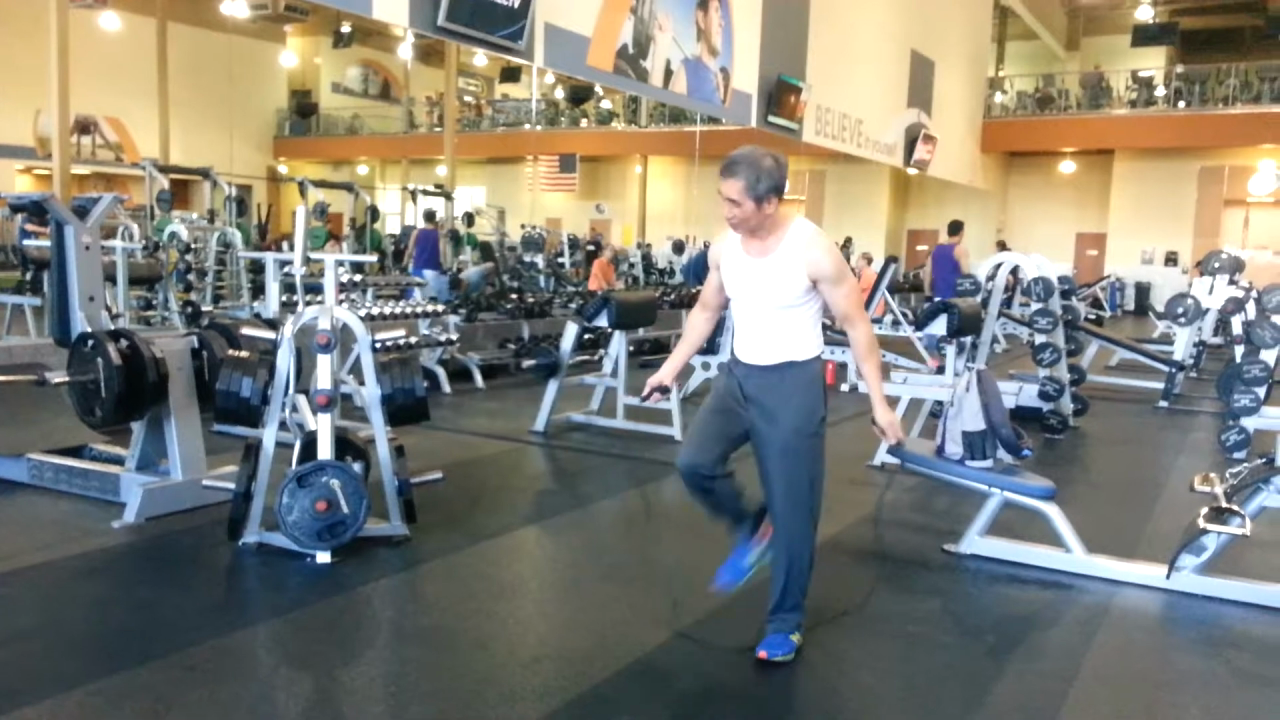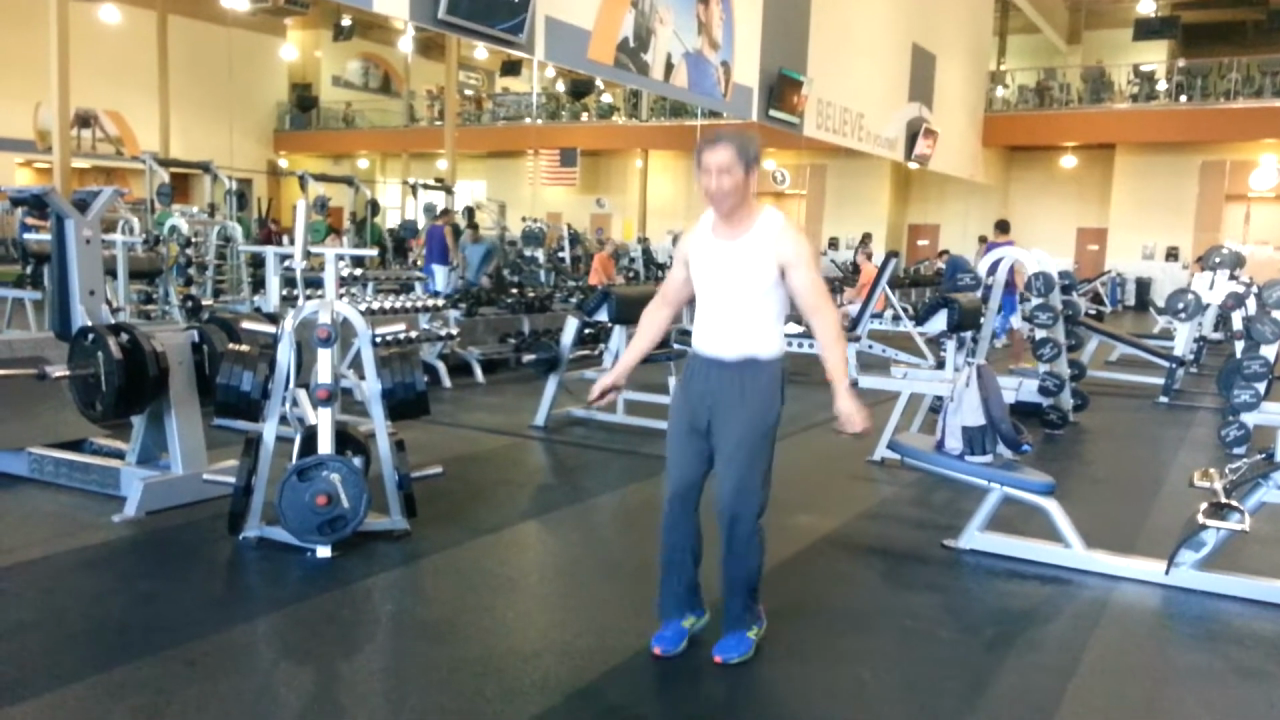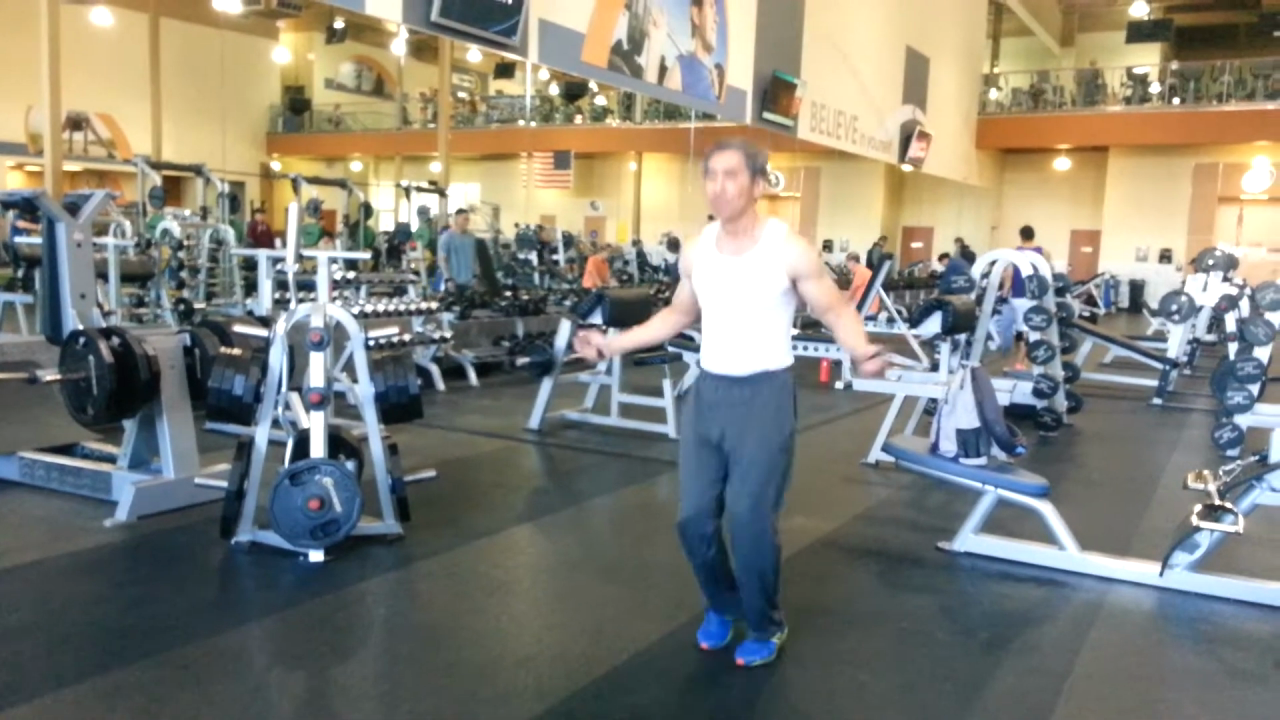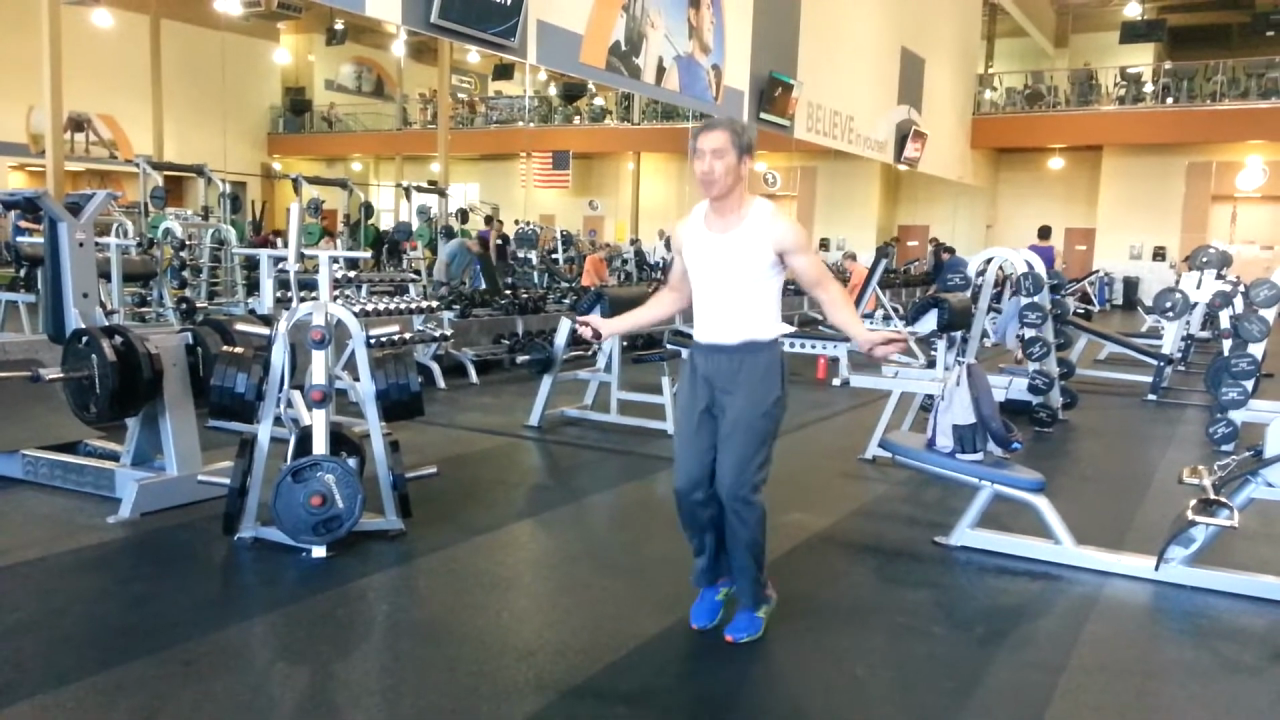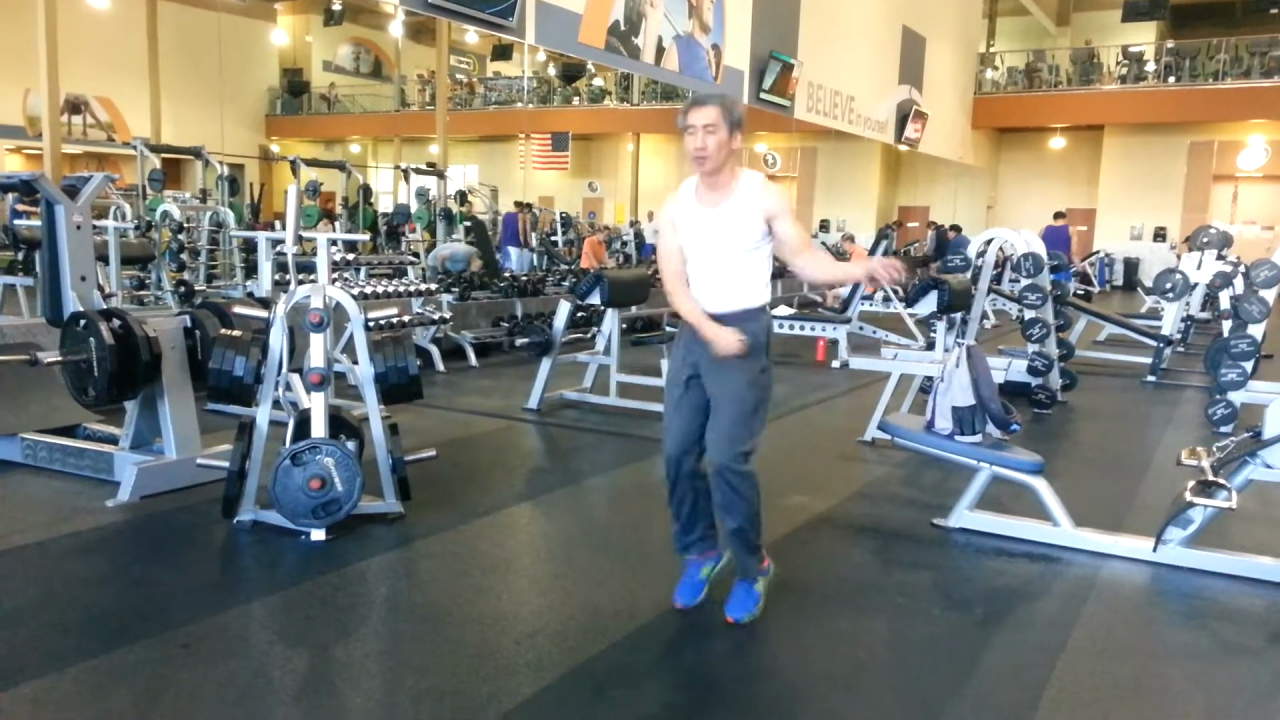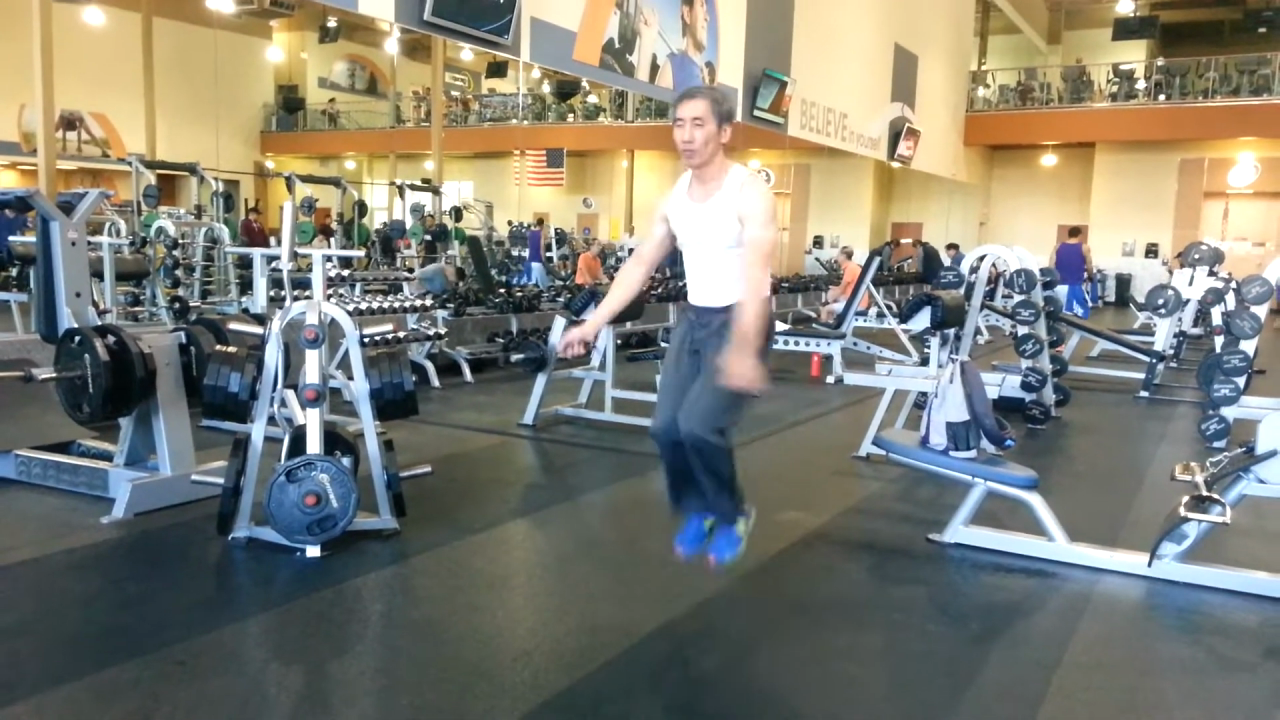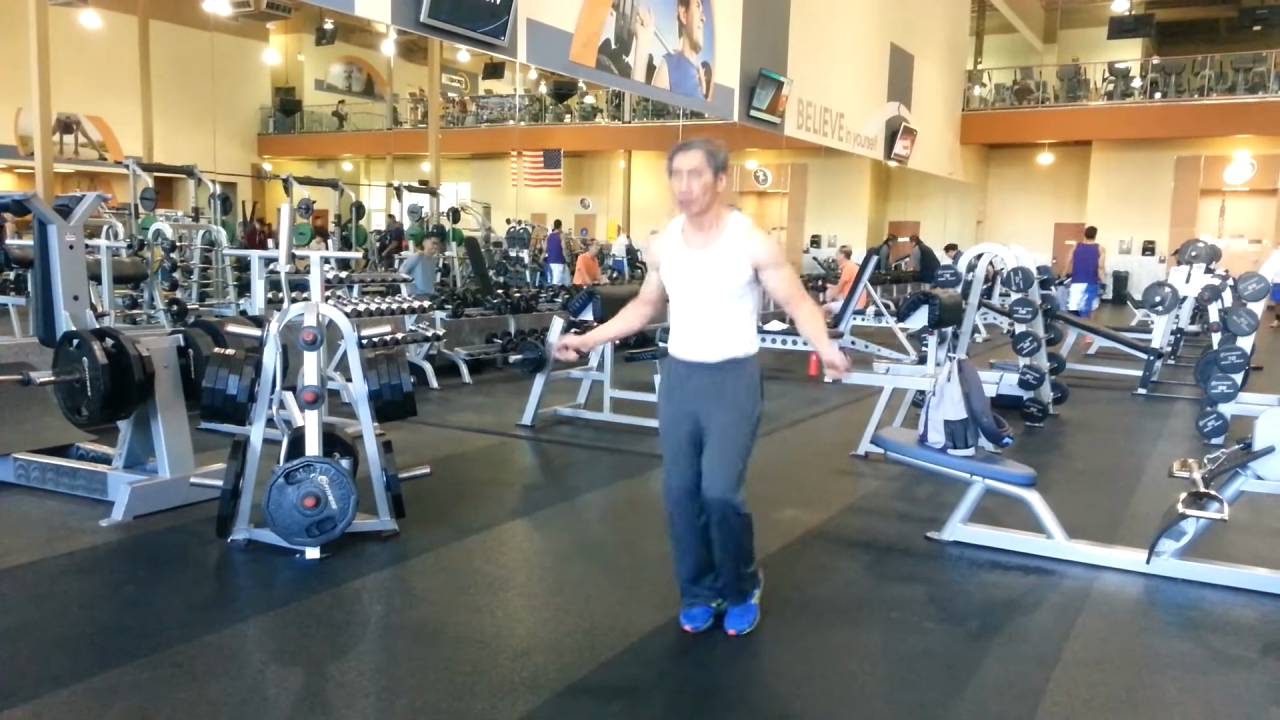
dt=0.7s
person 1, frame 1
left shoulder: (814, 251)
right shoulder: (723, 247)
left elbow: (854, 323)
right elbow: (707, 308)
left wrist: (878, 400)
right wrist: (673, 364)
left hip: (791, 381)
right hip: (738, 376)
left knee: (794, 508)
right knee: (694, 462)
left ankle: (785, 622)
right ankle: (753, 527)
person 1, frame 2
left shoulder: (784, 239)
right shoulder: (697, 239)
left elbow: (822, 318)
right elbow: (665, 305)
left wrist: (843, 394)
right wrist: (622, 369)
left hip: (753, 379)
right hip: (700, 375)
left knee: (737, 507)
right knee: (678, 499)
left ankle: (744, 620)
right ankle: (681, 610)
person 1, frame 3
left shoulder: (792, 251)
right shoulder: (696, 250)
left elbow: (837, 312)
right elbow: (680, 314)
left wrist: (859, 351)
right wrist: (616, 342)
left hip: (765, 393)
right hip: (709, 391)
left knee: (751, 521)
right knee: (694, 517)
left ankle: (764, 626)
right ankle: (724, 604)
person 1, frame 4
left shoulder: (777, 227)
right shoulder: (686, 229)
left elbow: (824, 288)
left wrist: (865, 338)
right wrist: (612, 325)
left hip: (756, 364)
right hip: (702, 363)
left knee: (736, 485)
right knee: (689, 483)
left ankle: (754, 597)
right ankle: (713, 578)
person 1, frame 5
left shoulder: (766, 196)
right shoulder: (676, 203)
left elbow: (804, 260)
right elbow: (674, 281)
left wrist: (864, 270)
right wrist: (709, 331)
left hip: (751, 330)
right hip: (695, 333)
left knee: (727, 457)
right knee: (679, 452)
left ankle: (750, 568)
right ankle: (700, 555)
person 1, frame 6
left shoulder: (751, 193)
right shoulder: (675, 196)
left elbow: (759, 275)
right elbow: (641, 264)
left wrist: (743, 349)
right wrist: (594, 322)
left hip: (738, 321)
right hip: (694, 318)
left knee: (698, 424)
right knee: (667, 428)
left ankle: (730, 511)
right ankle: (698, 509)
person 1, frame 7
left shoulder: (752, 243)
right shoulder: (662, 245)
left elbow: (797, 304)
right elbow: (647, 305)
left wrist: (826, 351)
right wrist: (592, 338)
left hip: (733, 377)
right hip: (679, 376)
left knee: (720, 494)
right knee: (682, 495)
left ankle: (743, 585)
right ankle: (701, 592)
